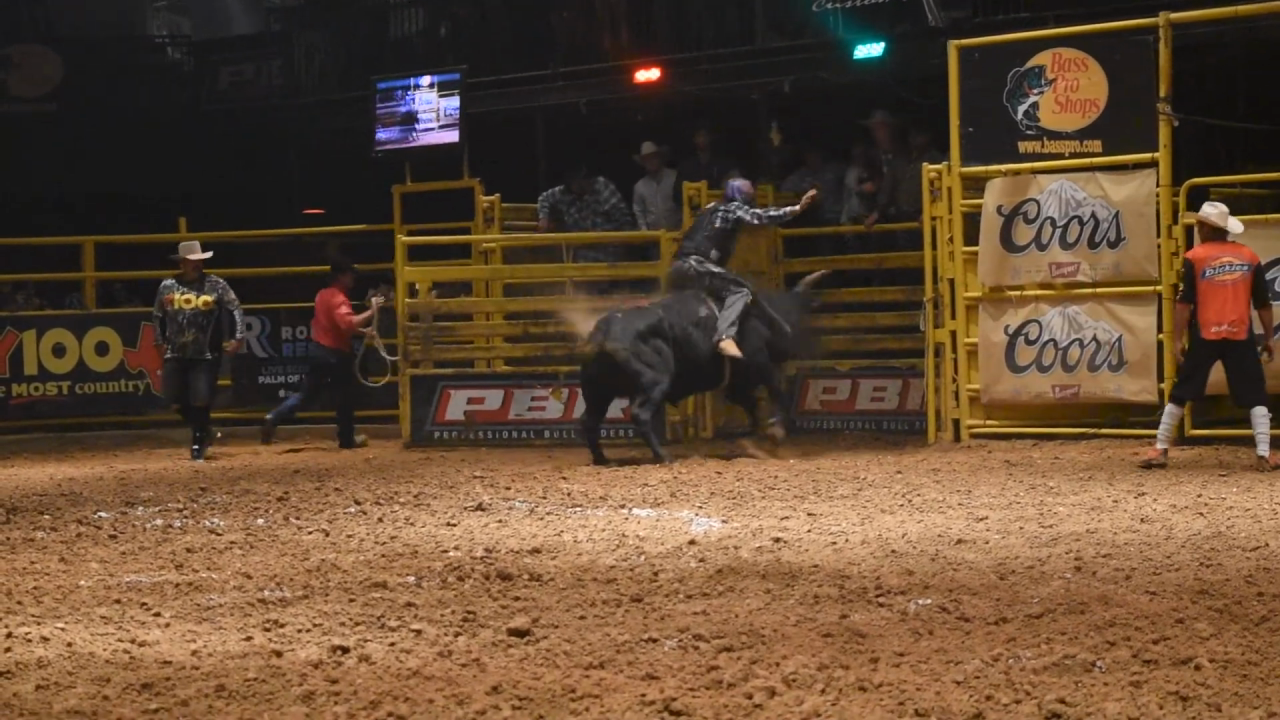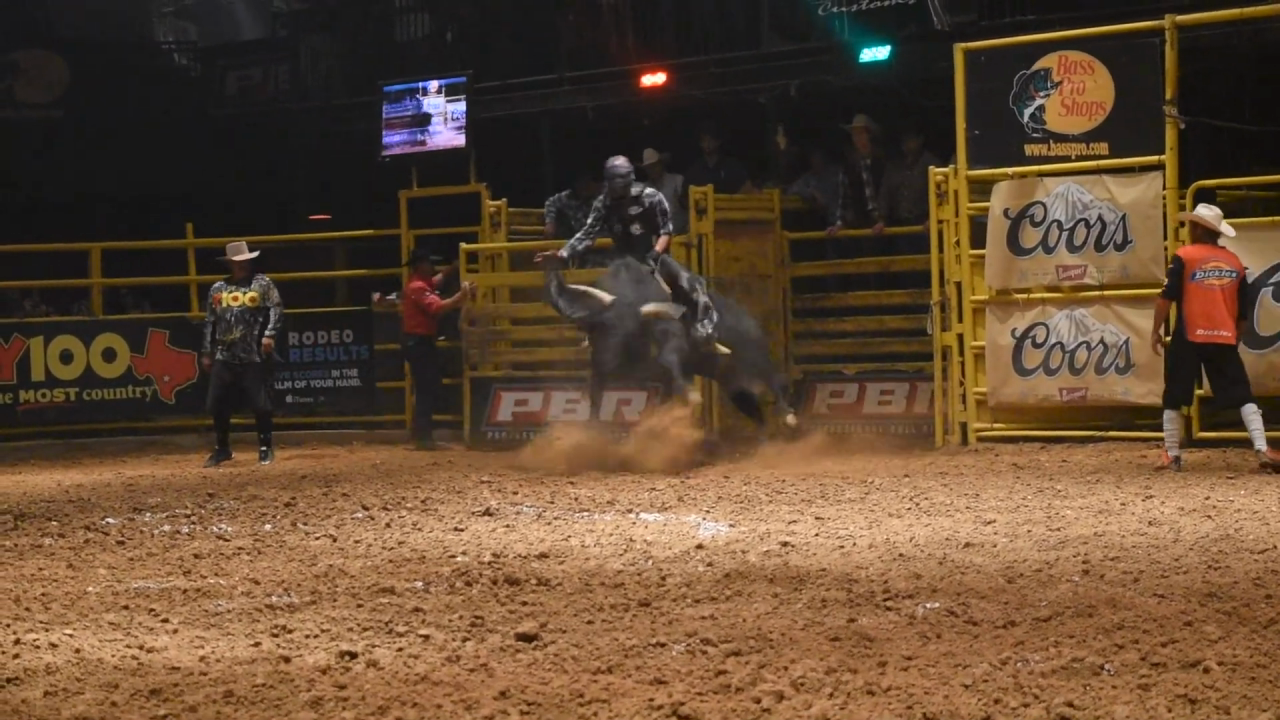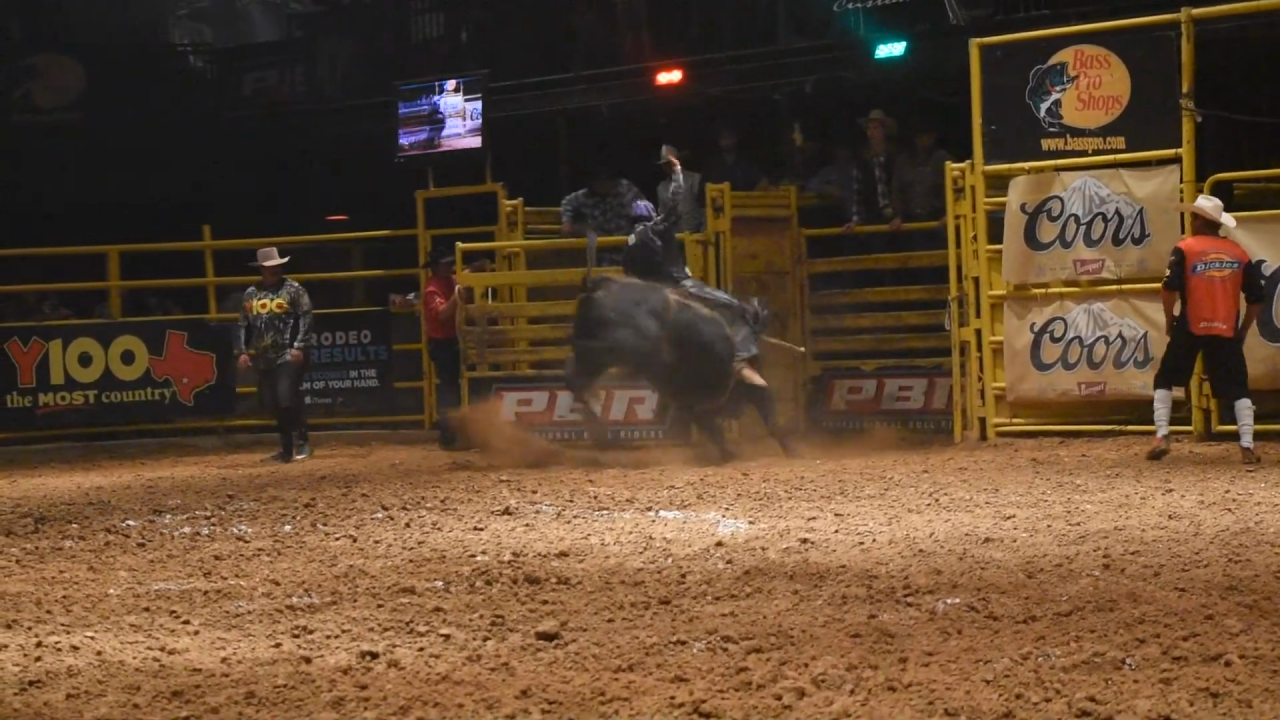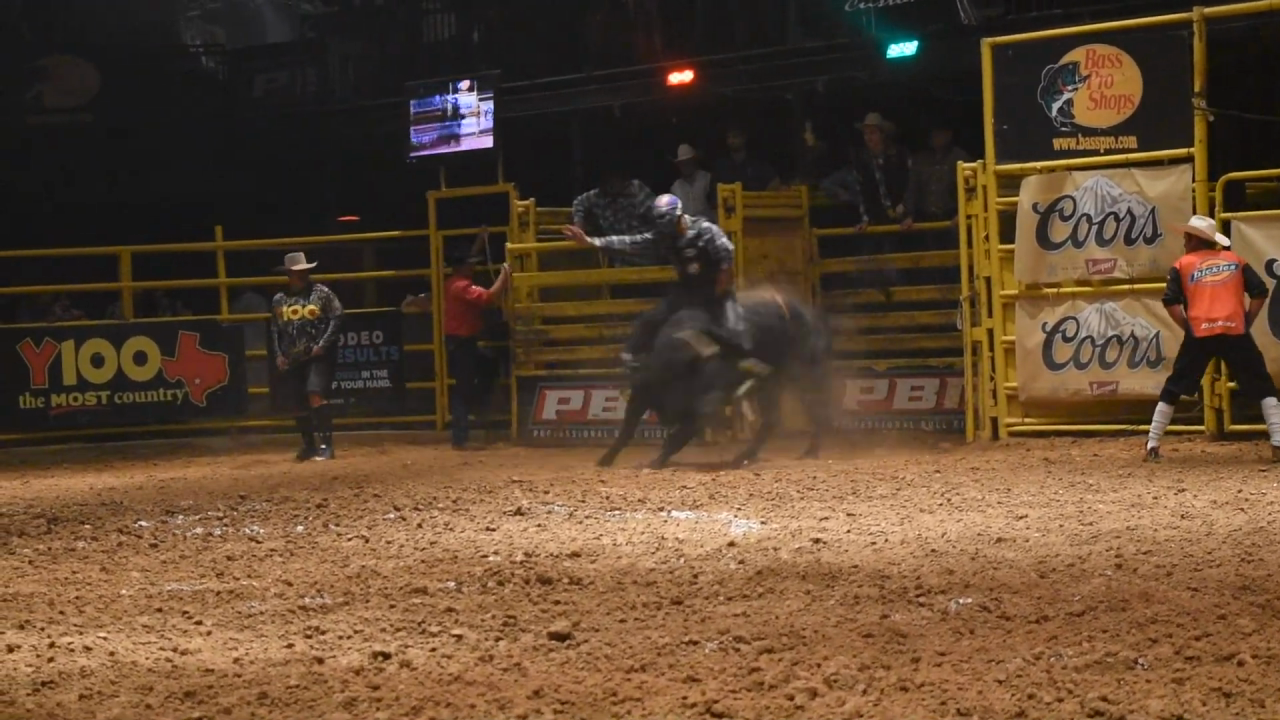
dt=0.7s
person 1, frame 1
left shoulder: (1195, 257)
right shoulder: (1248, 256)
left elbow: (1184, 302)
left wrist: (1178, 338)
left hip: (1204, 336)
right hip: (1240, 337)
left knee: (1181, 392)
right knee: (1255, 396)
left ankle: (1160, 450)
person 1, frame 2
left shoulder: (1184, 256)
right shoulder: (1234, 262)
left elbow: (1166, 297)
right elbow: (1243, 311)
left wrist: (1156, 331)
right wrist: (1233, 339)
left hip: (1189, 339)
right hip: (1224, 340)
left knee: (1173, 397)
right knee: (1243, 396)
left ankle: (1171, 456)
person 1, frame 3
left shoulder: (1185, 248)
right shoulder: (1239, 253)
left elbow: (1171, 287)
right elbow: (1256, 296)
left wrist: (1169, 319)
right wrist: (1243, 329)
left hip: (1191, 328)
right hip: (1226, 331)
left knee: (1164, 379)
right knee: (1238, 389)
left ankle: (1161, 436)
right ankle: (1247, 448)
person 1, frame 4
left shoulder: (1182, 264)
right shoulder: (1234, 259)
left elbow: (1170, 302)
right elbow: (1260, 292)
left wrist: (1187, 327)
right wrist: (1246, 322)
left hip: (1199, 333)
right hip: (1235, 331)
left knee: (1173, 389)
left ankle: (1152, 446)
person 2, frame 1
left shoulder: (216, 285)
right shoulder: (167, 286)
left elbow: (235, 309)
right elbow: (158, 315)
left wrist: (238, 336)
right wrist: (160, 341)
left hip: (204, 354)
right hip: (175, 354)
left knee: (200, 400)
right knee: (176, 400)
left ankle: (197, 446)
right ankle: (204, 434)
person 2, frame 2
left shoulder: (262, 283)
right shoulder: (218, 288)
left elbow: (275, 309)
right elbow: (210, 321)
left wrist: (269, 334)
right wrist: (207, 352)
left hip: (254, 356)
right hip: (225, 356)
left knee: (260, 404)
right knee: (217, 403)
left ankle: (266, 448)
right ankle: (221, 449)
person 2, frame 3
left shoulder: (293, 289)
right shoulder: (251, 294)
left elbow: (306, 317)
right elbow: (243, 325)
left wrist: (299, 346)
right wrist: (242, 351)
left hip: (289, 356)
right hip: (264, 359)
left knee: (287, 397)
right knee: (274, 405)
left ankle: (302, 442)
right ankle: (287, 449)
person 2, frame 4
left shoulder: (321, 293)
right shoulder: (279, 299)
left elbow: (337, 318)
right elbow: (275, 329)
left wrist: (323, 344)
right wrist: (278, 354)
left hip: (318, 356)
right hip: (293, 361)
left knee: (316, 396)
right knee: (299, 405)
left ankle: (325, 445)
right ankle: (309, 446)
person 3, frame 1
left shoulder: (323, 294)
right shoulder: (339, 300)
right elbow: (348, 323)
left wrist: (360, 329)
right wrist: (372, 311)
left hip: (318, 349)
right hip: (334, 354)
left knee: (306, 393)
right knee: (346, 397)
left ankle: (274, 418)
right ankle: (347, 439)
person 3, frame 2
left shoulder: (419, 283)
right shoulder: (417, 287)
left elbow: (433, 282)
right elbow: (438, 307)
left wrist: (450, 270)
right wrist: (461, 296)
left hip: (421, 341)
right hip: (418, 342)
left knee: (430, 389)
right knee: (428, 389)
left ankle: (423, 437)
right ankle: (423, 437)
person 3, frame 3
left shoulder: (447, 281)
right shoulder: (432, 291)
right elbow: (442, 312)
left wrist: (477, 268)
right wrist: (455, 298)
left hip: (451, 344)
right hip: (441, 348)
right knee: (449, 391)
right ankle: (448, 439)
person 3, frame 4
left shoulder: (454, 282)
right shoulder: (462, 286)
left elbow: (468, 259)
right elbow: (490, 297)
left wrist: (481, 242)
right wrist: (504, 275)
left hip: (463, 341)
right hip: (460, 343)
left knee: (489, 368)
right knee: (464, 387)
left ankle: (468, 407)
right ankle: (460, 439)
person 4, frame 1
left shoulder: (712, 210)
right shoulder: (733, 210)
right elbow: (761, 217)
right wrist: (798, 208)
left hip: (683, 268)
right hip: (695, 265)
right knee: (740, 292)
right ankle: (725, 338)
person 4, frame 2
left shoulder: (651, 196)
right shoulder: (604, 204)
left elbow: (666, 231)
right elbow: (587, 235)
left wrist: (656, 253)
right wrist: (562, 255)
left hip: (653, 256)
left knee: (691, 284)
left ankle: (705, 332)
person 4, frame 3
left shoulder: (629, 254)
right shoulder: (654, 230)
left elbow: (639, 276)
right elbow: (674, 203)
right wrist: (676, 170)
right hip: (683, 288)
right knee: (745, 313)
right ankle: (743, 362)
person 4, frame 4
left shoulder: (707, 230)
right shoulder: (662, 238)
left elbow: (727, 257)
right elbow: (628, 244)
left wrist: (722, 288)
right wrist: (591, 242)
left hip: (717, 291)
right hip: (687, 289)
left knee: (734, 335)
right knee: (647, 324)
right ankle: (633, 361)
